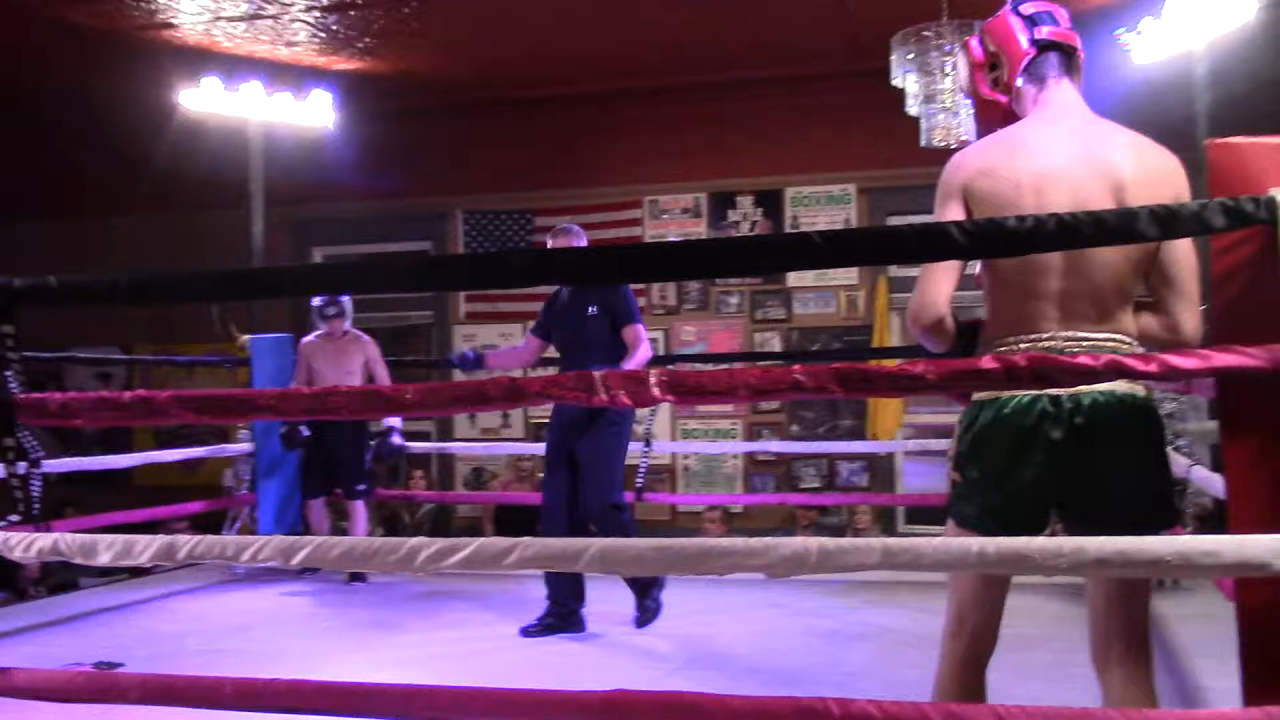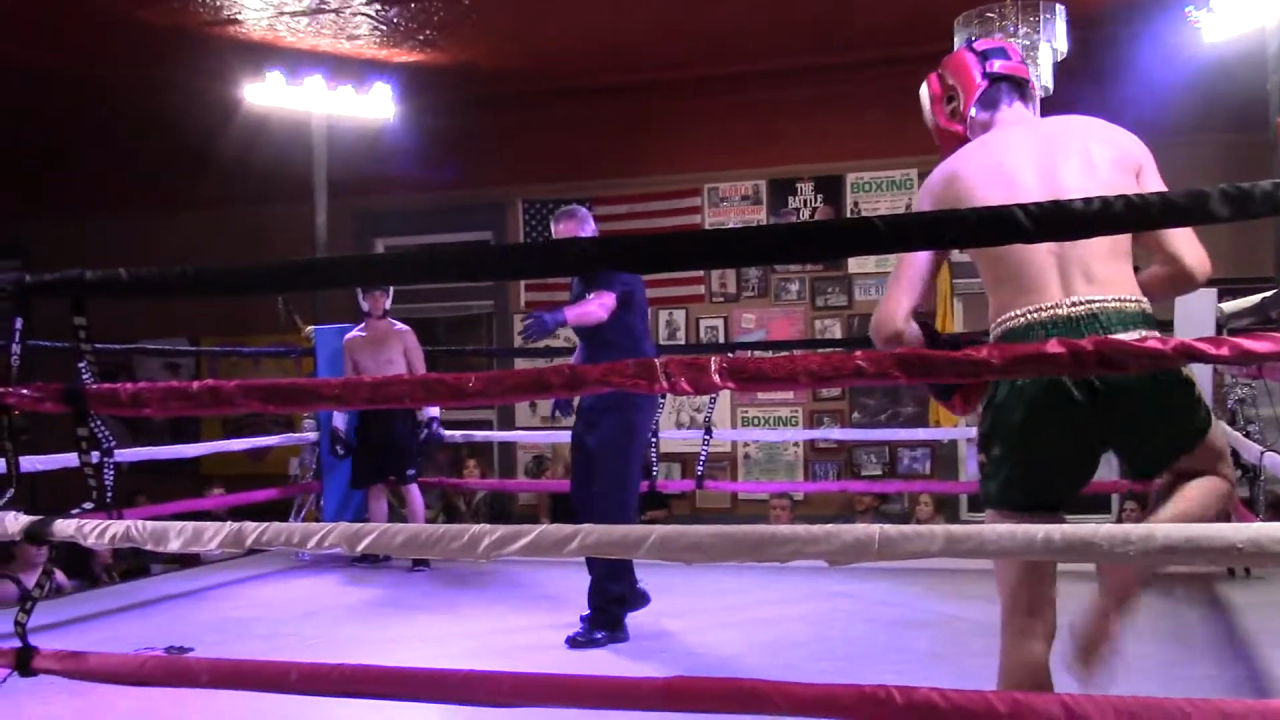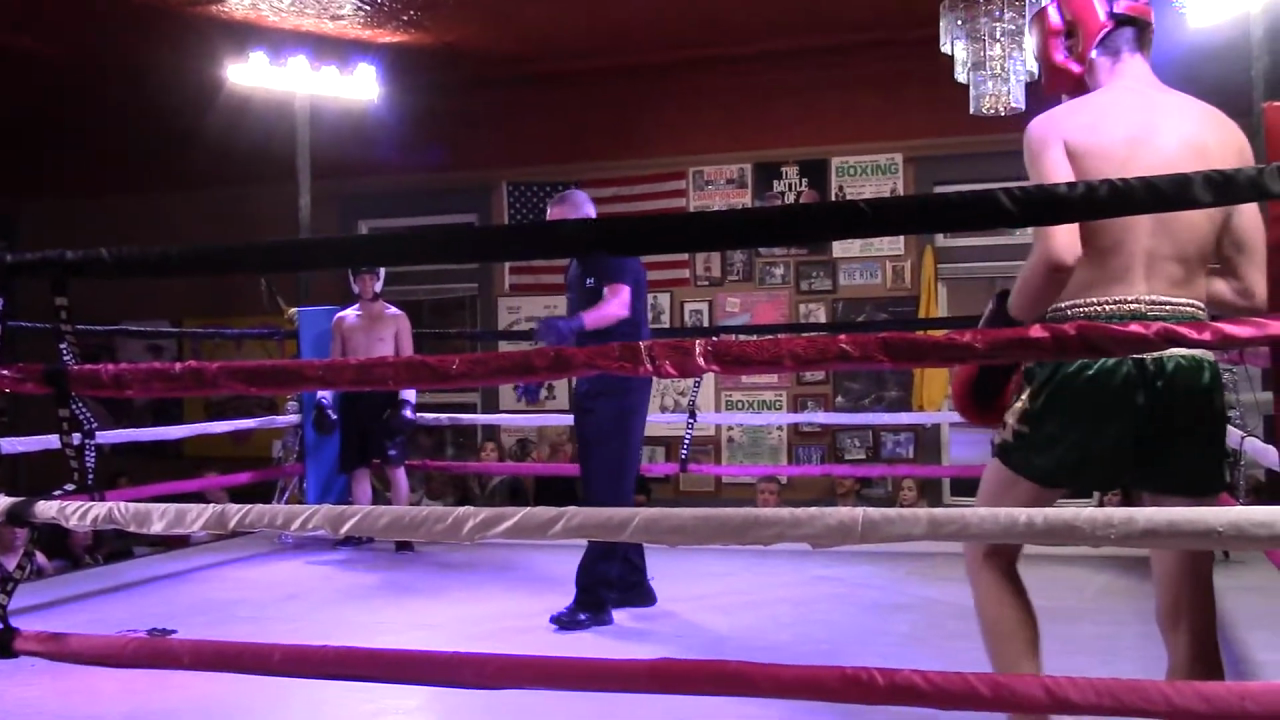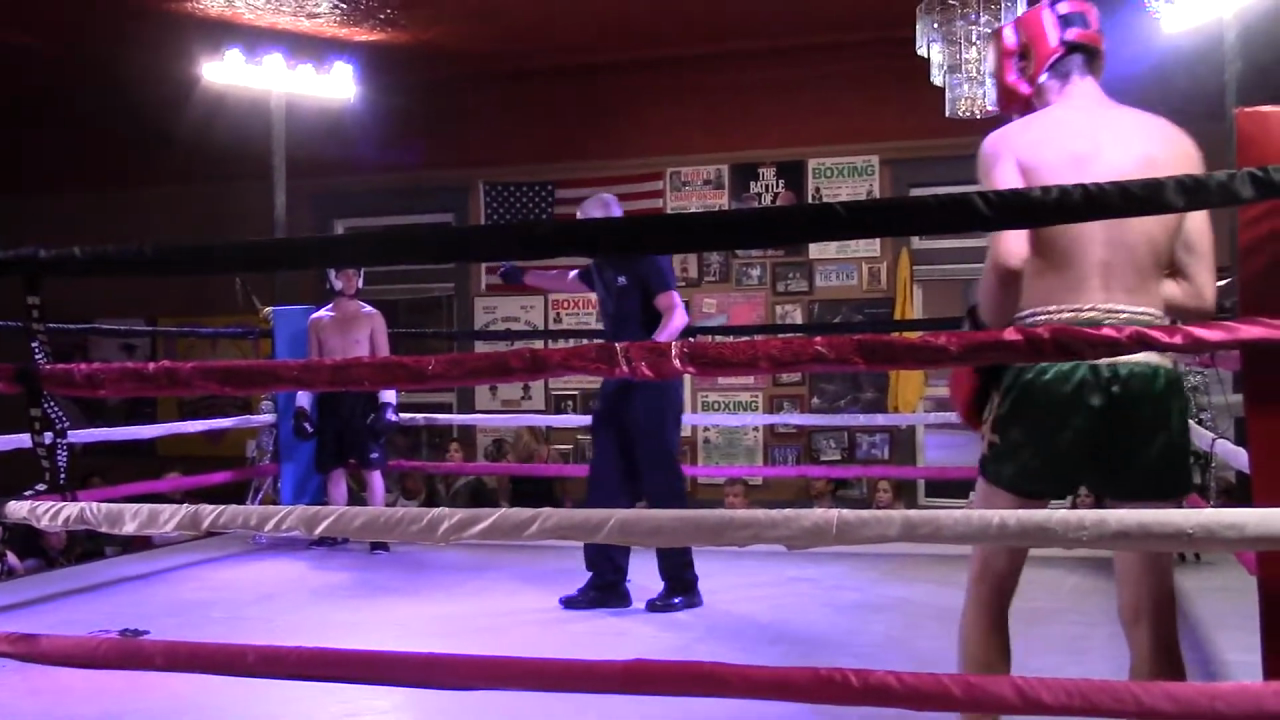
dt=0.7s
person 1, frame 1
left shoulder: (973, 167)
right shoulder: (1157, 166)
left elbow: (928, 315)
right elbow: (1182, 328)
left hip: (1009, 410)
right hip: (1115, 412)
left knee: (968, 639)
right knee: (1123, 652)
person 1, frame 2
left shoulder: (947, 177)
right shoulder: (1115, 140)
left elbow: (891, 326)
right elbow: (1190, 267)
left hip: (1029, 373)
left knee: (1026, 625)
right knee: (1213, 472)
right ankle: (1117, 588)
person 1, frame 3
left shoulder: (1058, 127)
right shoulder: (1226, 136)
left elbow: (1059, 254)
right elbow: (1250, 293)
left wrist: (1008, 322)
left hip: (1085, 366)
right hip: (1187, 370)
left knee: (988, 553)
right knee: (1188, 615)
person 1, frame 4
left shoulder: (1013, 141)
right shoulder: (1176, 145)
left elbow: (1009, 259)
right elbow: (1199, 295)
left wrist: (989, 338)
left hip: (1046, 372)
right hip: (1145, 376)
left knee: (990, 588)
right knee: (1150, 614)
person 2, frame 1
left shoulder: (614, 293)
right shoulder: (556, 303)
left elbow: (641, 346)
right elbow: (528, 352)
left wrist: (621, 375)
right wrist: (481, 359)
left hip: (607, 412)
right hip: (567, 413)
left knee: (599, 503)
right knee: (556, 509)
left ankle: (646, 584)
right ankle: (564, 610)
person 2, frame 2
left shoulder: (616, 271)
right shoulder: (580, 281)
left elbow: (599, 309)
left wrist: (558, 317)
left hip: (626, 398)
right hip: (595, 398)
left knee: (612, 503)
right knee: (584, 497)
left ankle: (609, 618)
right ankle: (624, 590)
person 2, frame 3
left shoulder: (616, 257)
right shoulder: (575, 267)
left elbow: (618, 306)
left wrist: (573, 324)
left hip: (621, 384)
right hip: (590, 383)
left knee: (608, 487)
right knee: (602, 486)
left ankle: (593, 601)
right ankle: (631, 583)
person 2, frame 4
left shoulder: (647, 260)
right shoulder: (602, 266)
left elbow: (677, 313)
right elbow: (567, 281)
right wrist: (520, 275)
left hip: (654, 383)
right hip: (618, 382)
left knee: (661, 482)
right knee: (606, 482)
left ankle: (682, 586)
right ankle: (607, 583)
person 3, frame 1
left shoulder: (365, 345)
right shoulder: (308, 345)
left elbow: (386, 388)
right elbow: (299, 386)
left wrist: (392, 427)
right wrist: (291, 419)
left hip: (351, 426)
right hip: (318, 427)
left knee: (355, 498)
right knee: (312, 498)
person 3, frame 2
left shoulder: (403, 334)
right shoulder: (351, 341)
left elbow: (421, 377)
left wrist: (433, 418)
right wrist: (338, 426)
left hip: (399, 415)
right hip: (368, 418)
left knee: (408, 484)
right knee: (374, 486)
person 3, frame 3
left shoulder: (397, 318)
right shoulder: (341, 320)
left wrist: (407, 401)
right wrist: (323, 399)
left hip: (385, 398)
right hip: (352, 400)
left knee: (394, 466)
right knee: (358, 469)
person 3, frame 4
left shoulder: (372, 317)
right shoulder: (317, 320)
left wrist: (388, 403)
right wrist: (302, 406)
left hip: (362, 398)
right hip: (330, 400)
left knee: (371, 468)
right knee: (333, 469)
